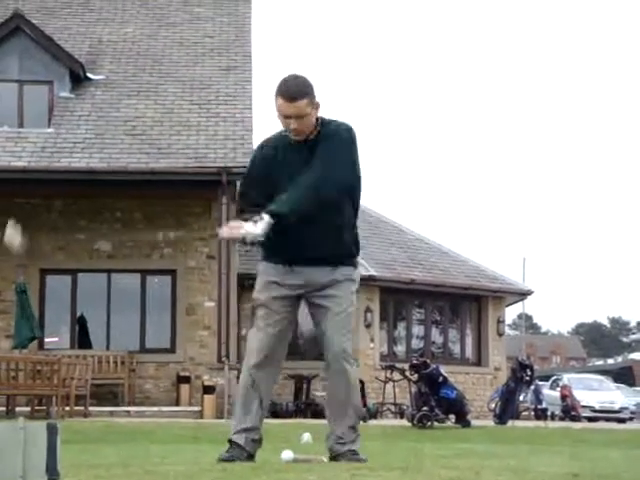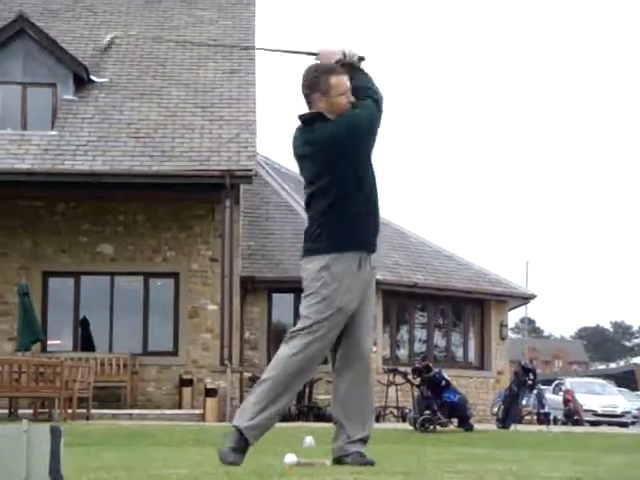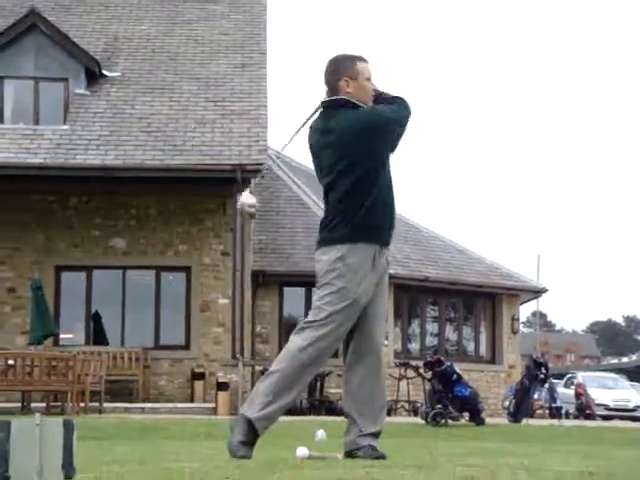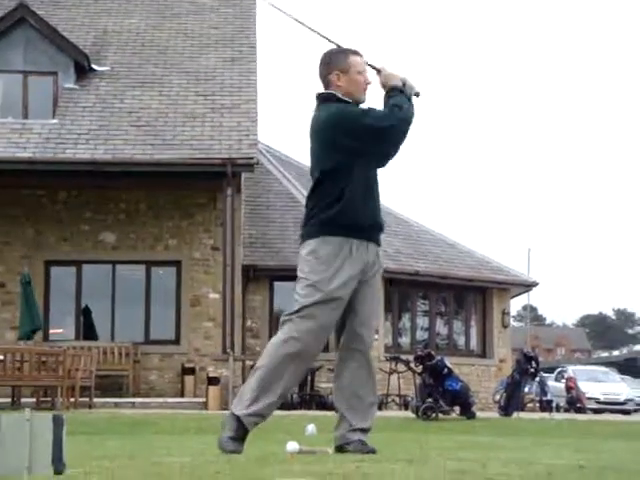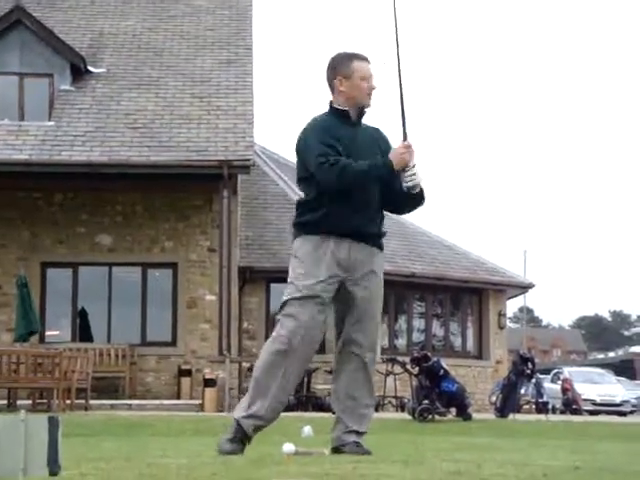
dt=0.4s
person 1, frame 1
left shoulder: (340, 137)
right shoulder: (266, 154)
left elbow: (317, 189)
right elbow: (250, 209)
left wrist: (267, 220)
right wrist: (246, 226)
left hip: (334, 269)
right hip: (281, 268)
left knee: (339, 355)
right knee: (261, 353)
left ankle: (343, 442)
right ankle: (243, 439)
person 1, frame 2
left shoulder: (307, 134)
right shoulder: (347, 130)
left elbow: (359, 101)
right elbow: (372, 98)
left wrist: (338, 70)
right wrist: (350, 65)
left hip: (355, 259)
right hip: (335, 260)
left knee: (356, 355)
right knee: (304, 347)
left ankle: (350, 443)
right ankle: (243, 429)
person 1, frame 3
left shoulder: (324, 126)
right shoulder: (365, 122)
right elbow: (401, 108)
left wrist: (364, 97)
right wrist: (371, 96)
left hip: (369, 250)
right hip: (350, 250)
left knee: (368, 348)
right knee: (316, 337)
left ankle: (362, 436)
right ankle: (252, 419)
person 1, frame 4
left shoulder: (351, 121)
right shoulder: (333, 117)
left elbow: (381, 152)
right elbow: (387, 125)
left wrist: (398, 95)
right wrist: (398, 91)
left hip: (366, 246)
right hip: (331, 244)
left knee: (359, 343)
right knee: (299, 335)
left ankle: (352, 431)
right ankle: (242, 418)
person 1, frame 5
left shoulder: (377, 138)
right shoulder: (317, 130)
left elbow: (402, 202)
right elbow: (330, 178)
left wrist: (411, 183)
right wrist: (384, 166)
left hip: (367, 251)
right hip: (319, 245)
left knee: (360, 346)
right knee: (292, 336)
left ankle: (349, 432)
right ankle: (246, 423)
